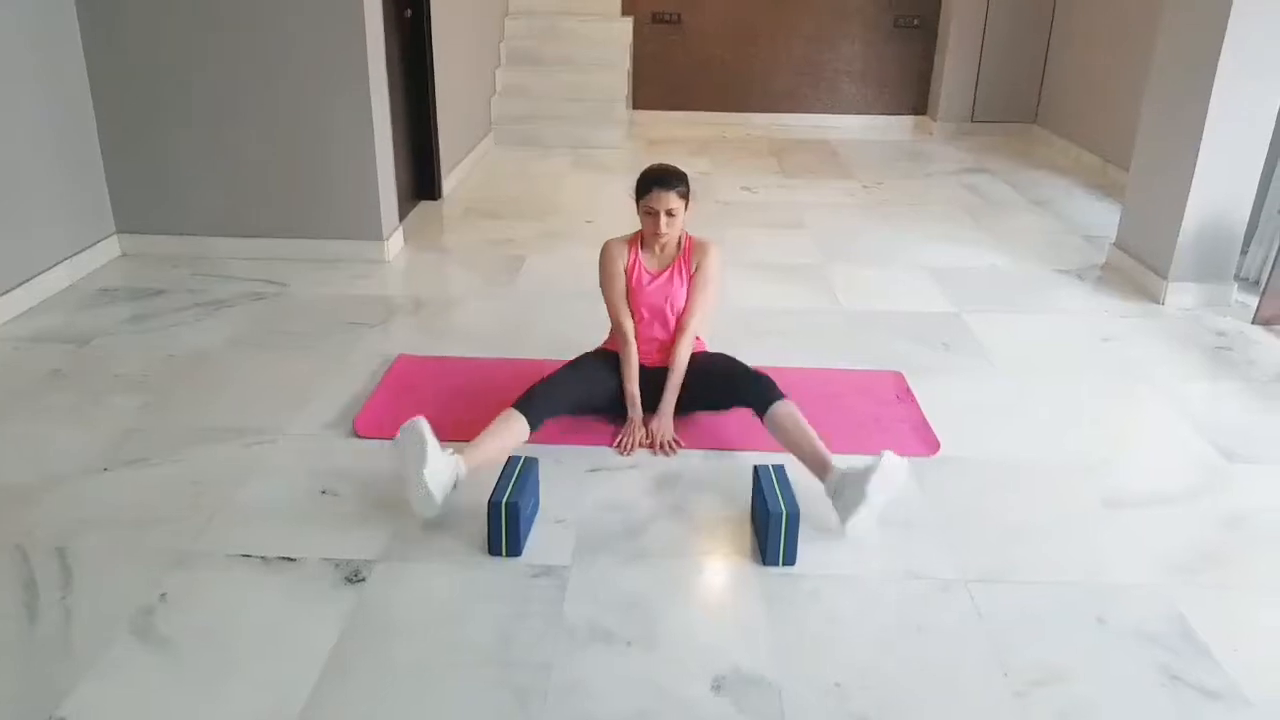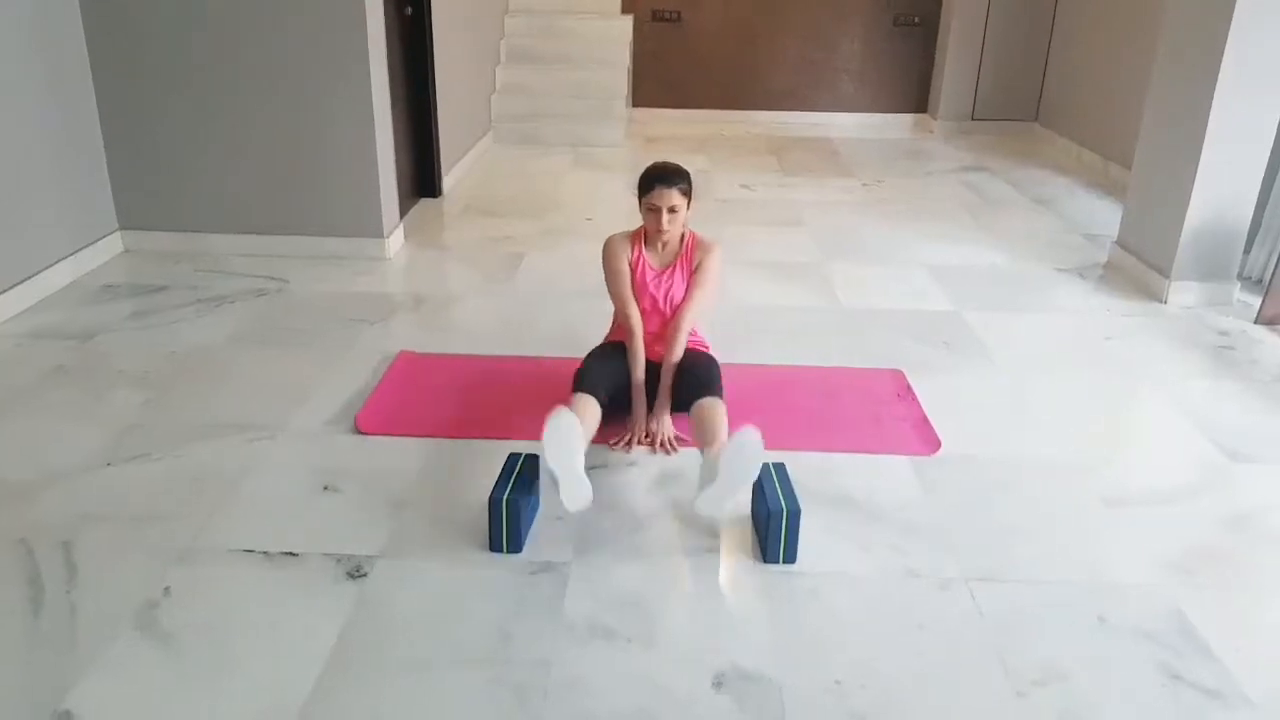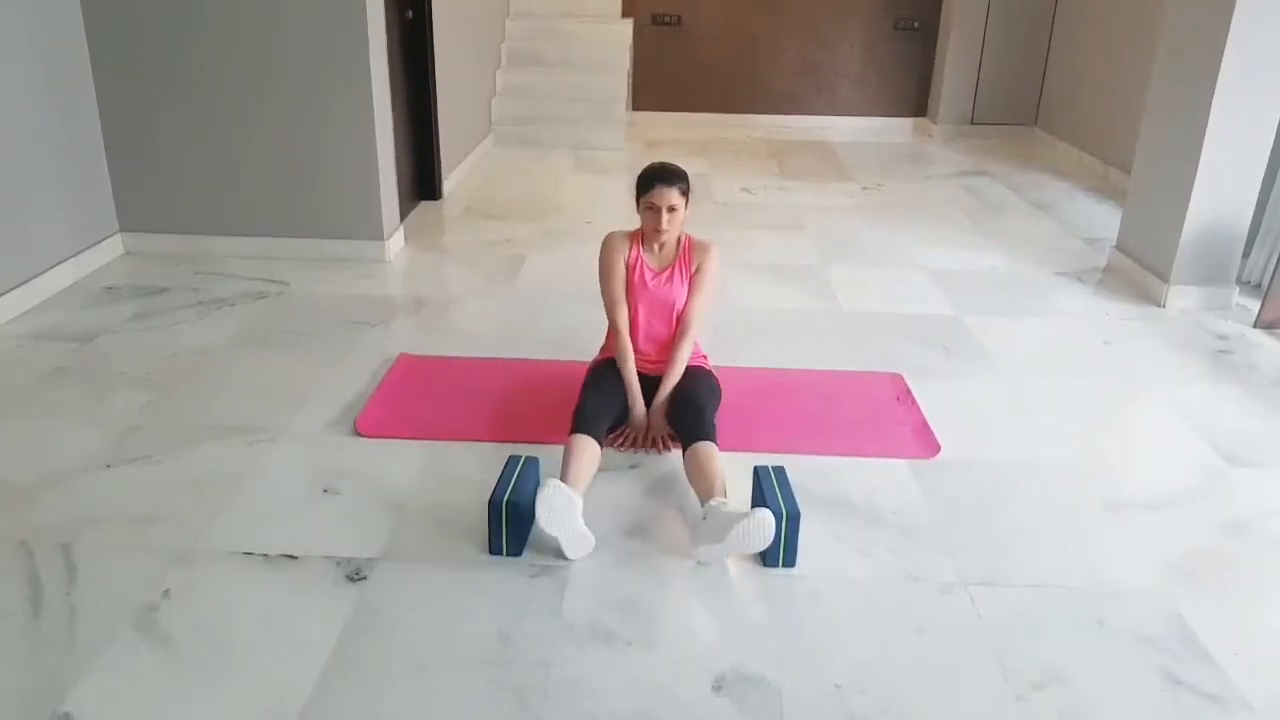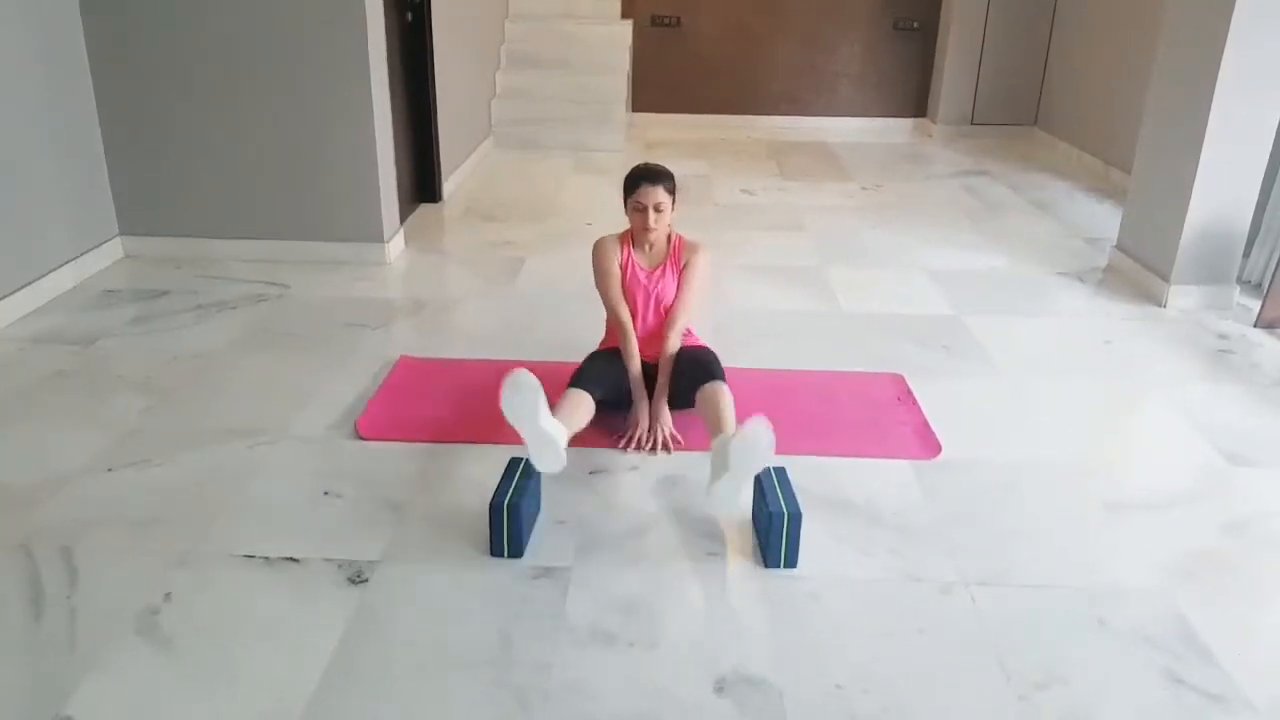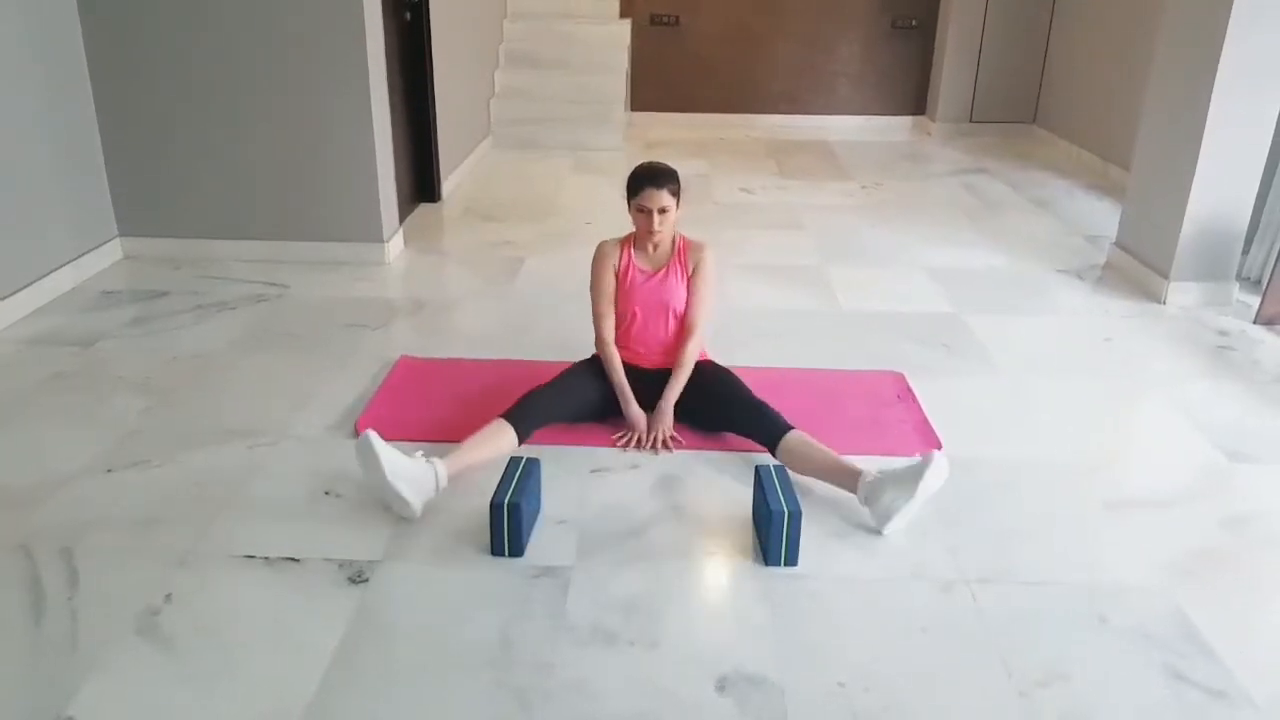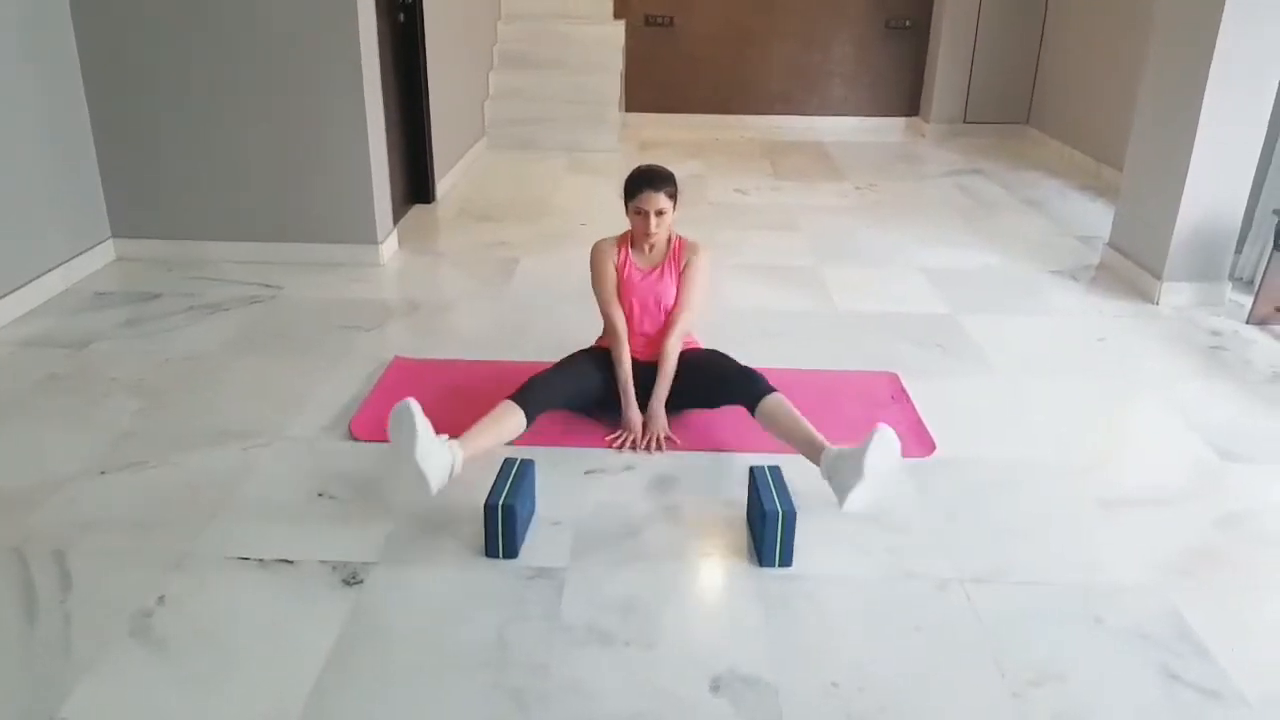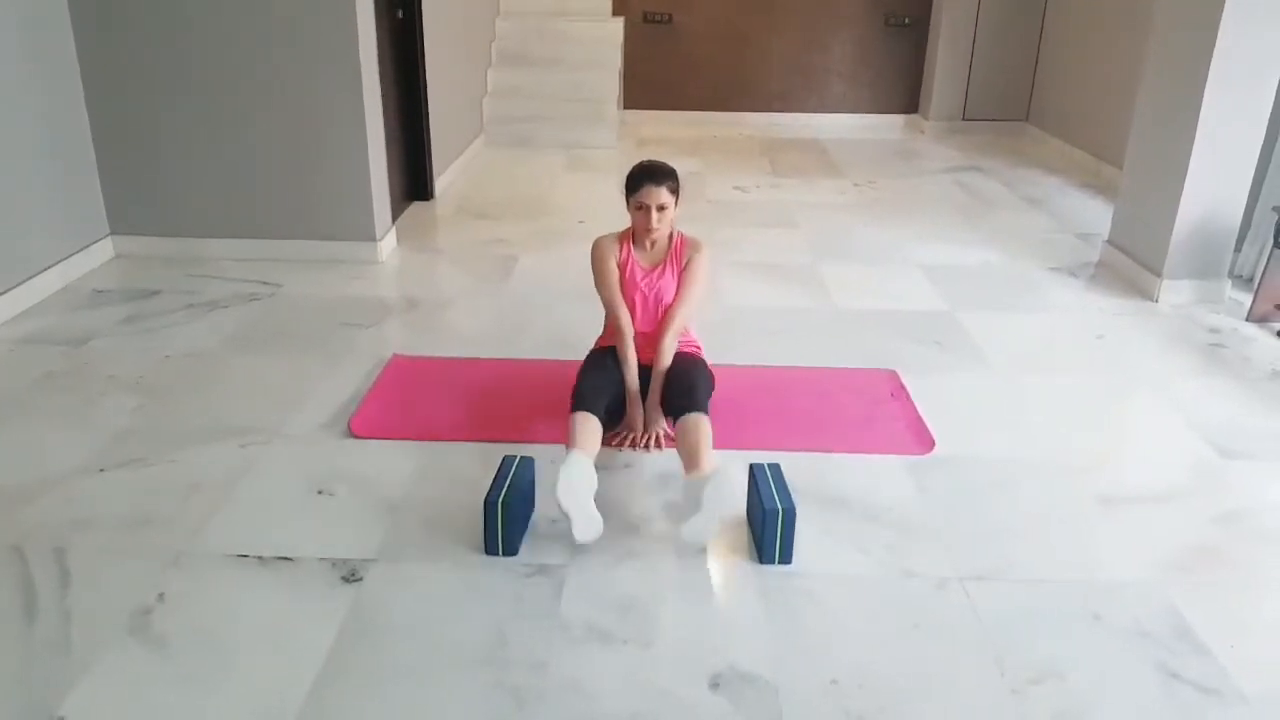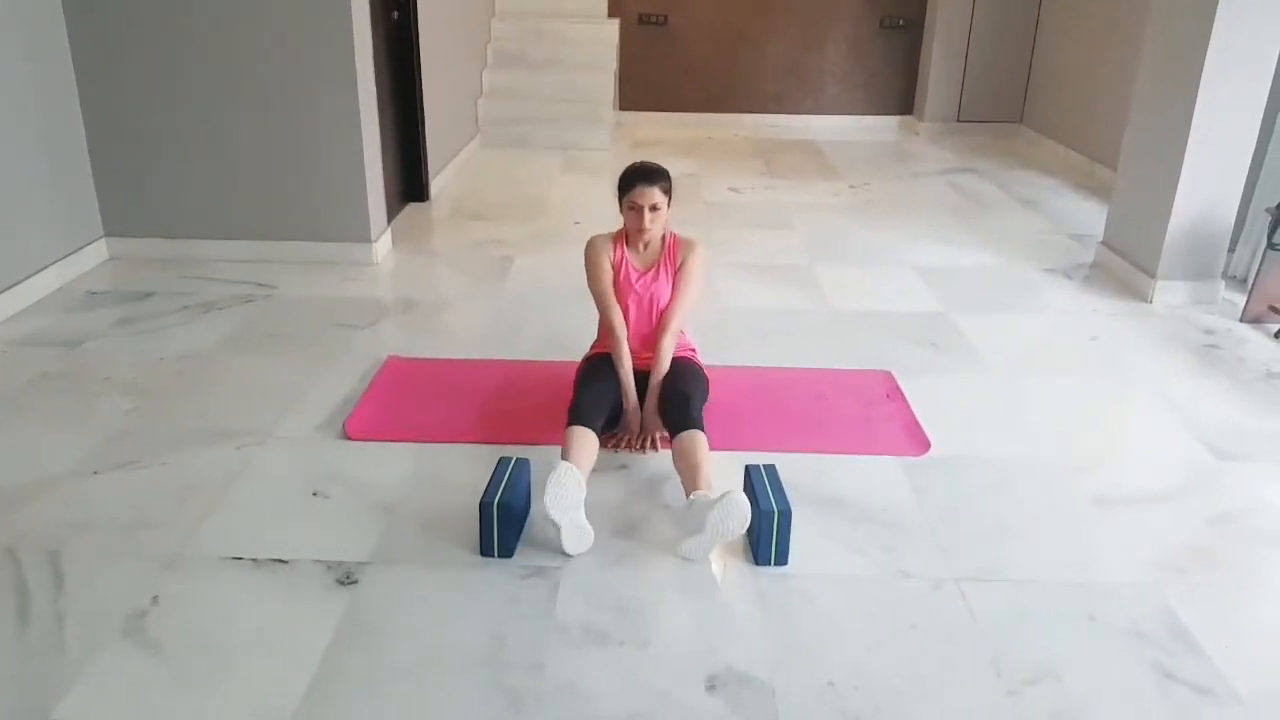
dt=0.4s
person 1, frame 1
left shoulder: (704, 255)
right shoulder: (616, 252)
left elbow: (687, 331)
right elbow: (624, 330)
left wrist: (666, 411)
right wrist: (634, 410)
left hip: (681, 365)
right hip: (625, 363)
left knee: (754, 384)
right knee: (545, 394)
left ankle: (837, 481)
right ankle: (449, 470)
person 1, frame 2
left shoulder: (706, 252)
right shoulder: (618, 247)
left elbow: (681, 327)
right elbow: (633, 324)
left wrist: (662, 407)
right wrist: (640, 404)
left hip: (683, 359)
right hip: (627, 356)
left knee: (704, 377)
right knee: (594, 373)
left ankle: (717, 467)
right ankle: (571, 463)
person 1, frame 3
left shoulder: (703, 255)
right shoulder: (616, 246)
left elbow: (688, 330)
right elbow: (620, 326)
left wrist: (660, 405)
right wrist: (635, 404)
left hip: (683, 368)
right hip: (624, 364)
left knee: (697, 415)
right knee: (590, 411)
left ankle: (716, 515)
right ankle: (568, 508)
person 1, frame 4
left shoulder: (693, 254)
right shoulder: (608, 249)
left elbow: (676, 327)
right elbow: (622, 321)
left wrist: (661, 403)
right wrist: (639, 398)
left hip: (674, 357)
right hip: (624, 359)
left knee: (704, 365)
right knee: (593, 374)
left ankle: (728, 449)
right ankle: (550, 436)
person 1, frame 5
left shoulder: (698, 256)
right shoulder: (609, 255)
left elbow: (692, 336)
right elbow: (605, 335)
left wrist: (666, 407)
right wrist: (630, 406)
left hip: (681, 374)
right hip: (622, 371)
left knee: (757, 416)
right knee: (537, 404)
left ankle: (870, 488)
right ankle: (431, 475)
person 1, frame 6
left shoulder: (693, 255)
right shoulder: (606, 253)
left elbow: (677, 331)
right elbow: (616, 329)
left wrist: (658, 405)
right wrist: (629, 406)
left hip: (675, 364)
right hip: (617, 363)
left knee: (747, 382)
right knee: (541, 388)
left ankle: (835, 463)
right ankle: (446, 457)
person 1, frame 7
left shoulder: (693, 251)
right shoulder: (607, 247)
left elbow: (671, 328)
right elbow: (623, 325)
left wrist: (652, 405)
right wrist: (634, 400)
left hip: (676, 358)
right hip: (619, 357)
left knee: (691, 385)
right knee: (590, 386)
left ankle: (703, 487)
right ankle: (579, 487)
person 1, frame 8
left shoulder: (688, 252)
right shoulder: (601, 249)
left elbow: (669, 330)
right elbow: (616, 327)
left wrist: (652, 404)
right wrist: (630, 403)
left hip: (671, 360)
right hip: (615, 360)
left knee: (685, 405)
right knee: (586, 405)
left ankle: (702, 507)
right ankle: (571, 501)
